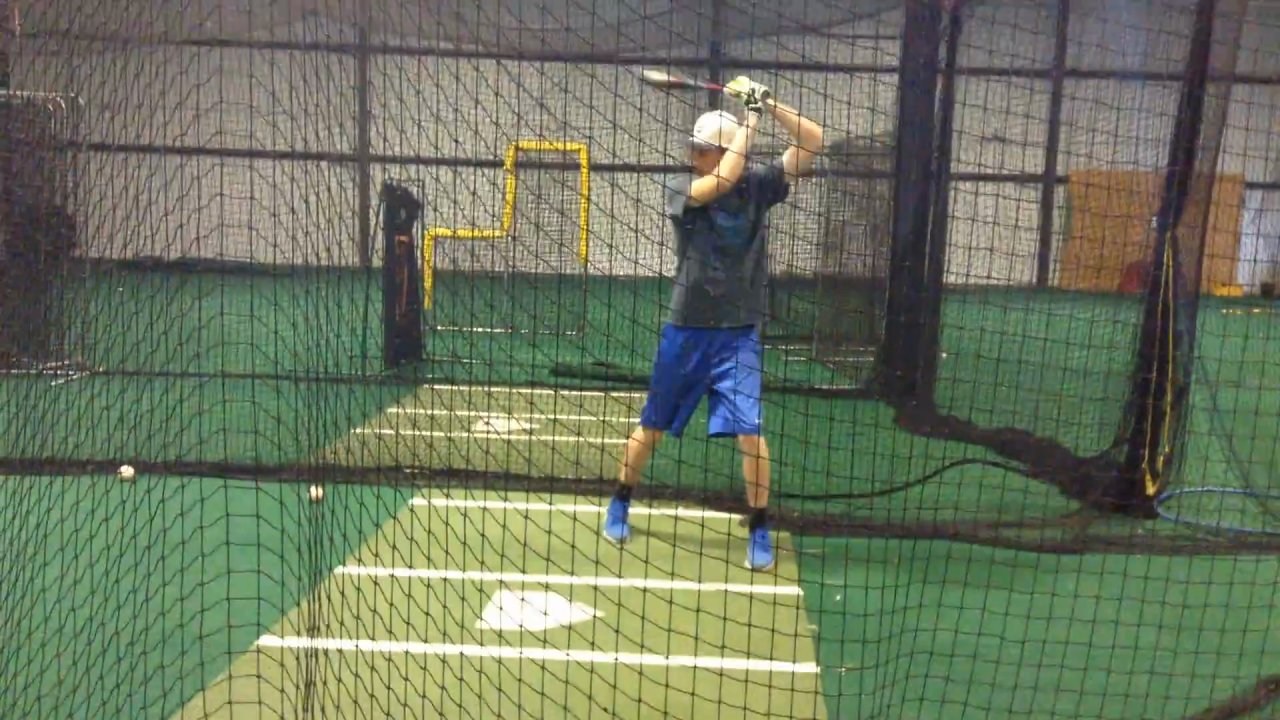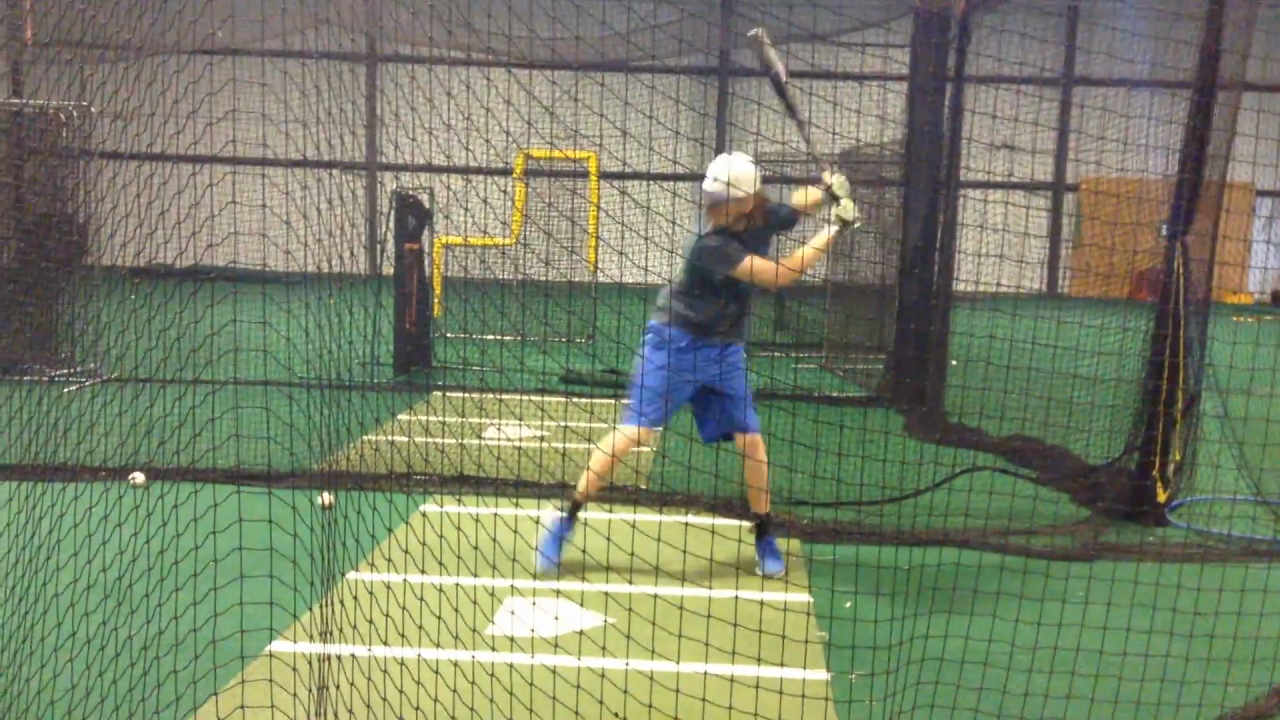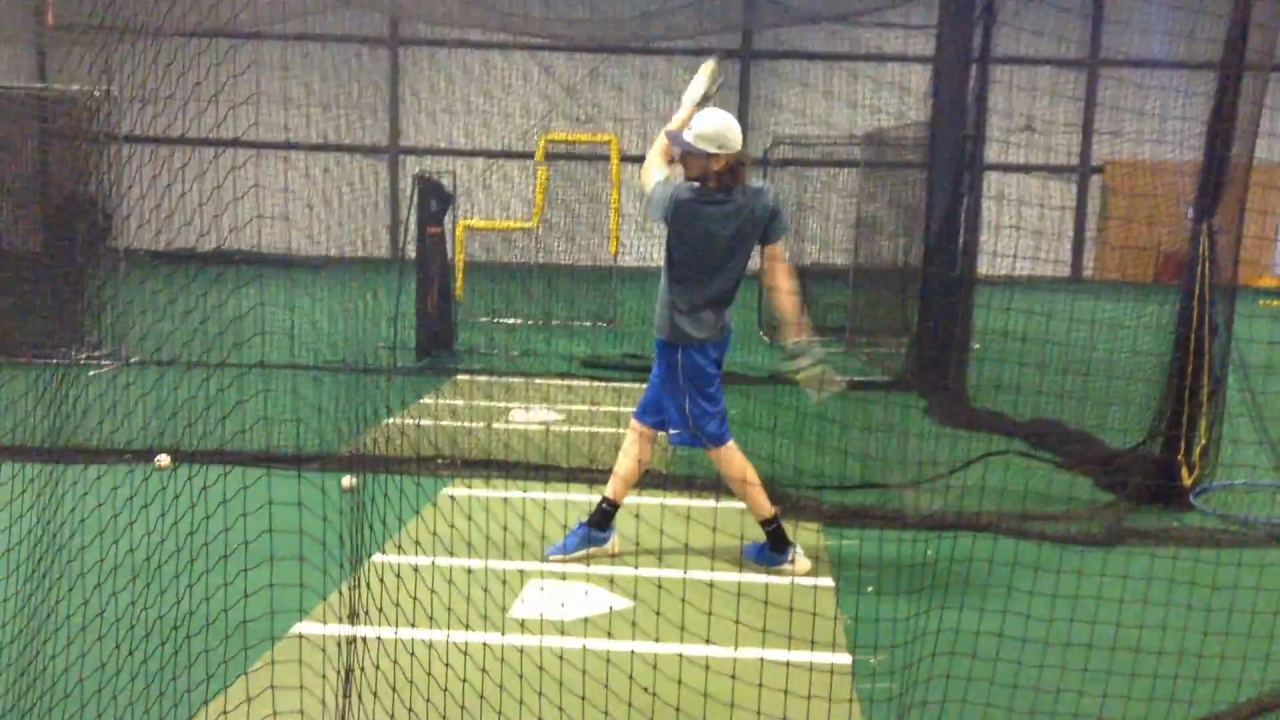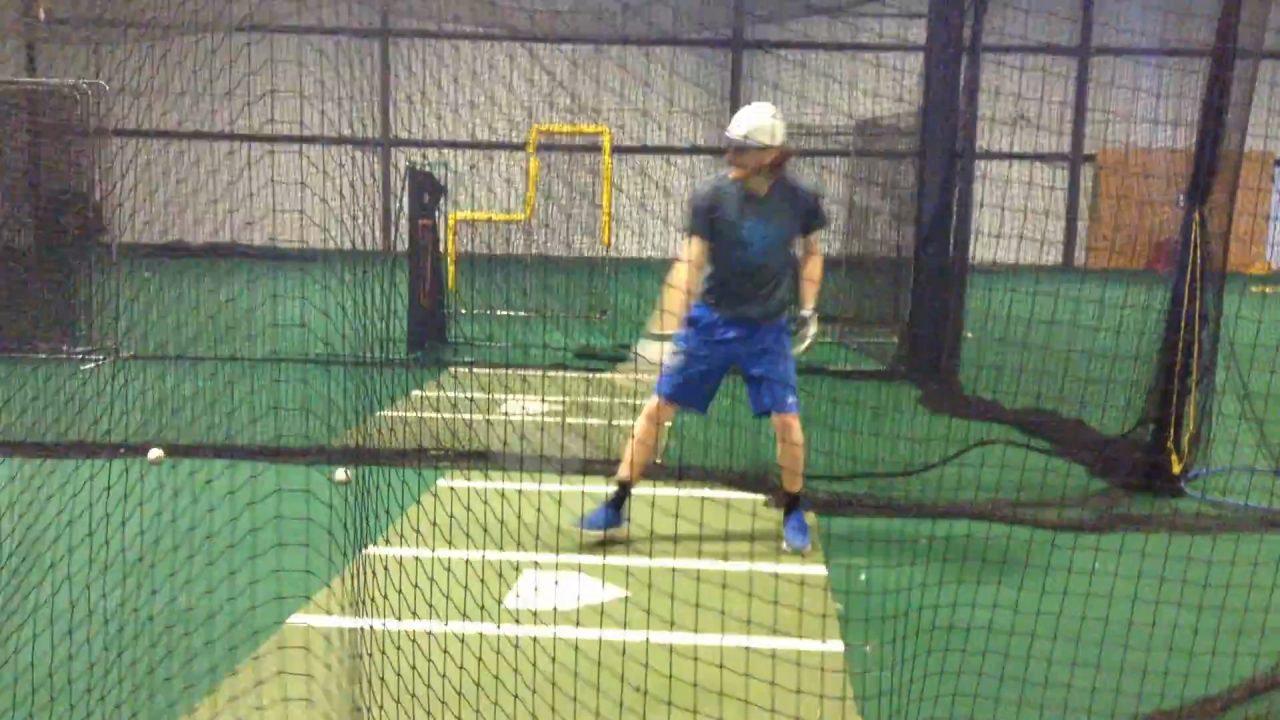
dt=1s
person 1, frame 1
left shoulder: (759, 184)
right shoulder: (680, 190)
left elbow: (812, 141)
right elbow: (724, 182)
left wrist: (765, 102)
right wrist: (750, 115)
left hip: (739, 334)
right hip: (687, 331)
left knee: (751, 433)
right knee: (653, 426)
left ankle: (759, 530)
right ankle: (620, 501)
person 1, frame 2
left shoulder: (766, 214)
right shoulder: (709, 241)
left elbow: (802, 203)
right elbow: (782, 275)
left wrist: (829, 193)
right wrist: (833, 228)
left hip: (723, 347)
right hip: (674, 339)
left knee: (751, 439)
right knee: (635, 432)
left ankle: (764, 538)
right ankle: (567, 517)
person 1, frame 3
left shoulder: (684, 203)
right shoulder: (764, 201)
left elbow: (652, 169)
right elbow: (779, 276)
left wrist: (685, 109)
right wrist: (799, 338)
left hip: (687, 337)
right hip: (704, 332)
left knee: (714, 440)
right knee: (646, 424)
left ankle: (782, 544)
right ankle: (599, 529)
person 1, frame 4
left shoulder: (799, 197)
right shoulder: (710, 195)
left elbow: (810, 250)
right elbow: (688, 267)
left wrist: (808, 307)
left hip: (767, 325)
right hip: (712, 318)
left knee: (785, 420)
right knee: (656, 407)
left ankle: (793, 513)
right ankle: (615, 507)
